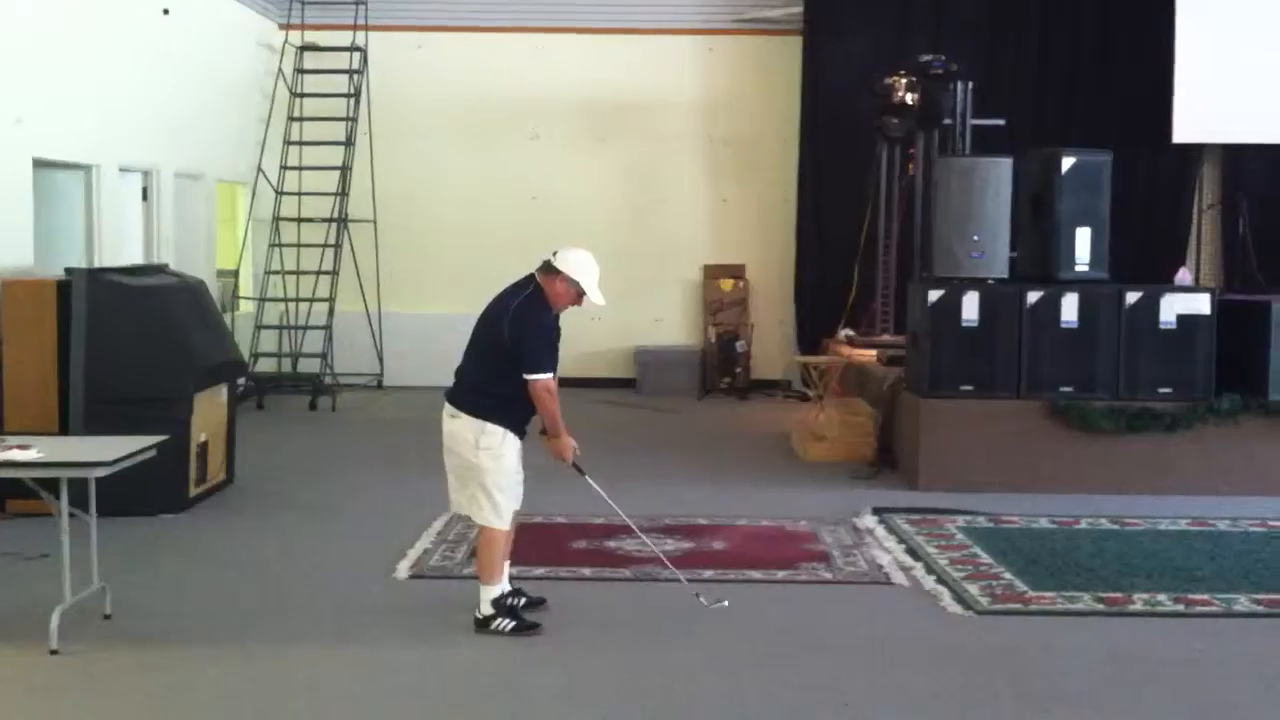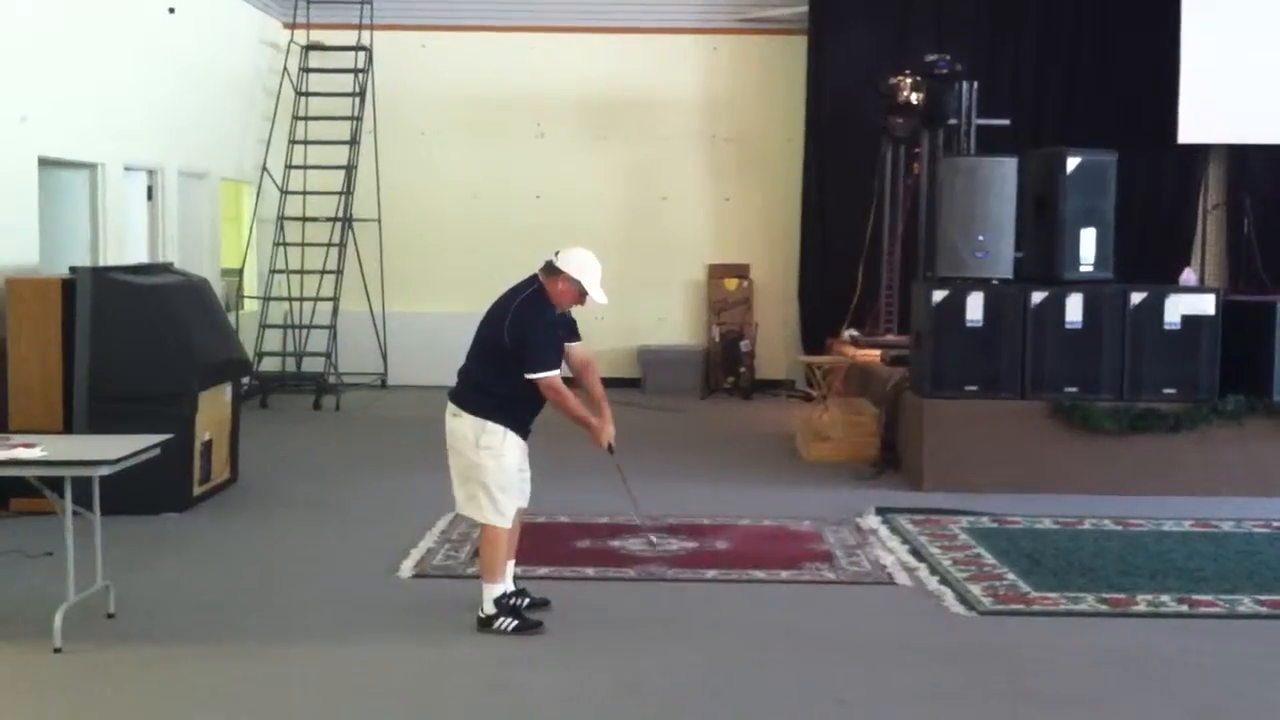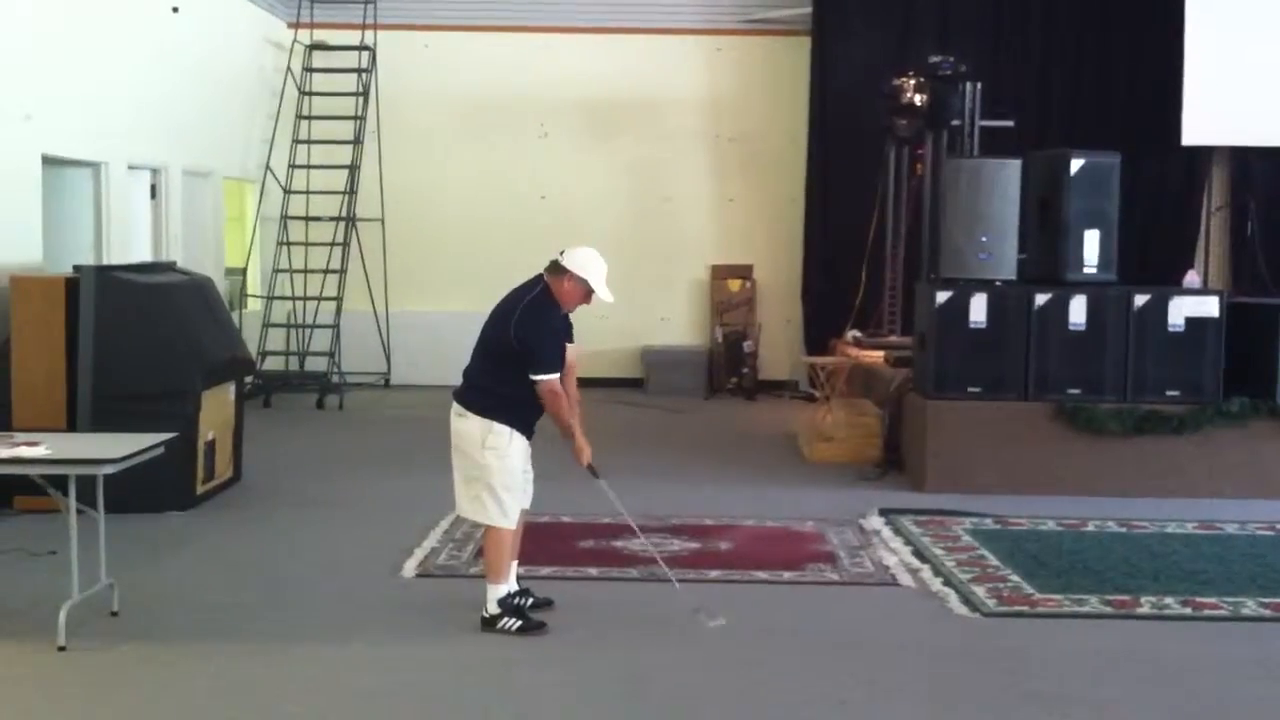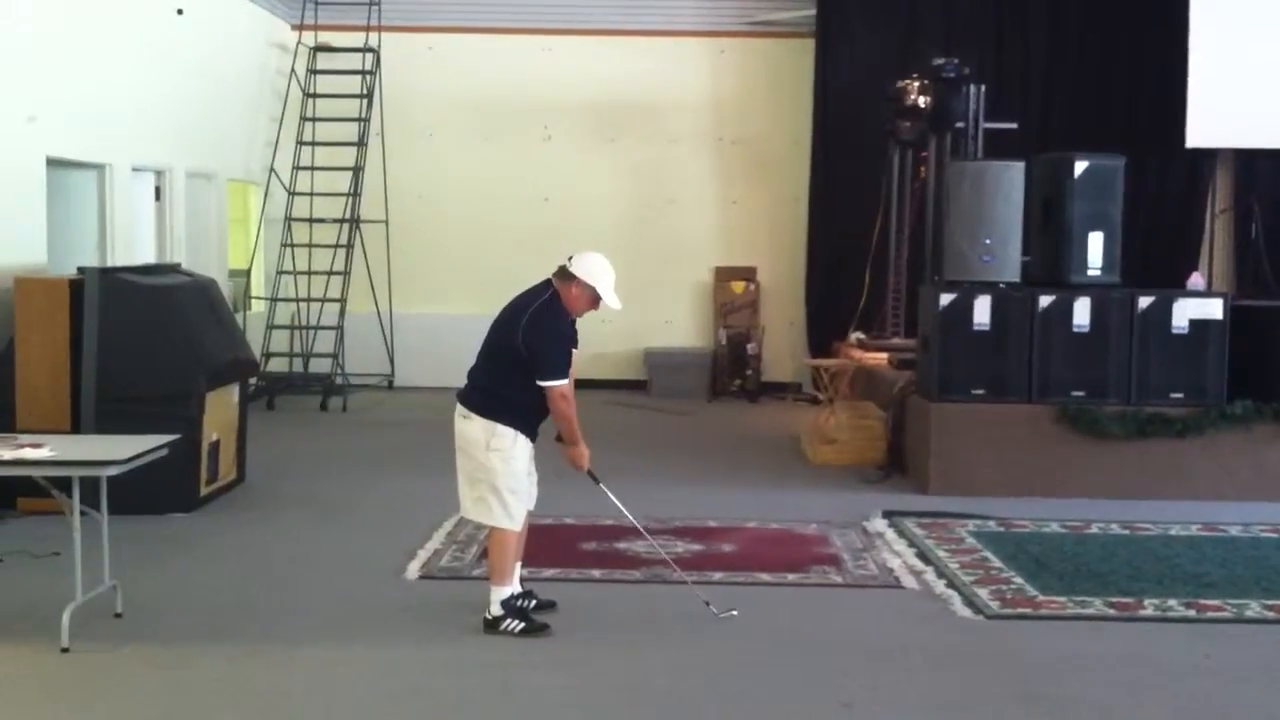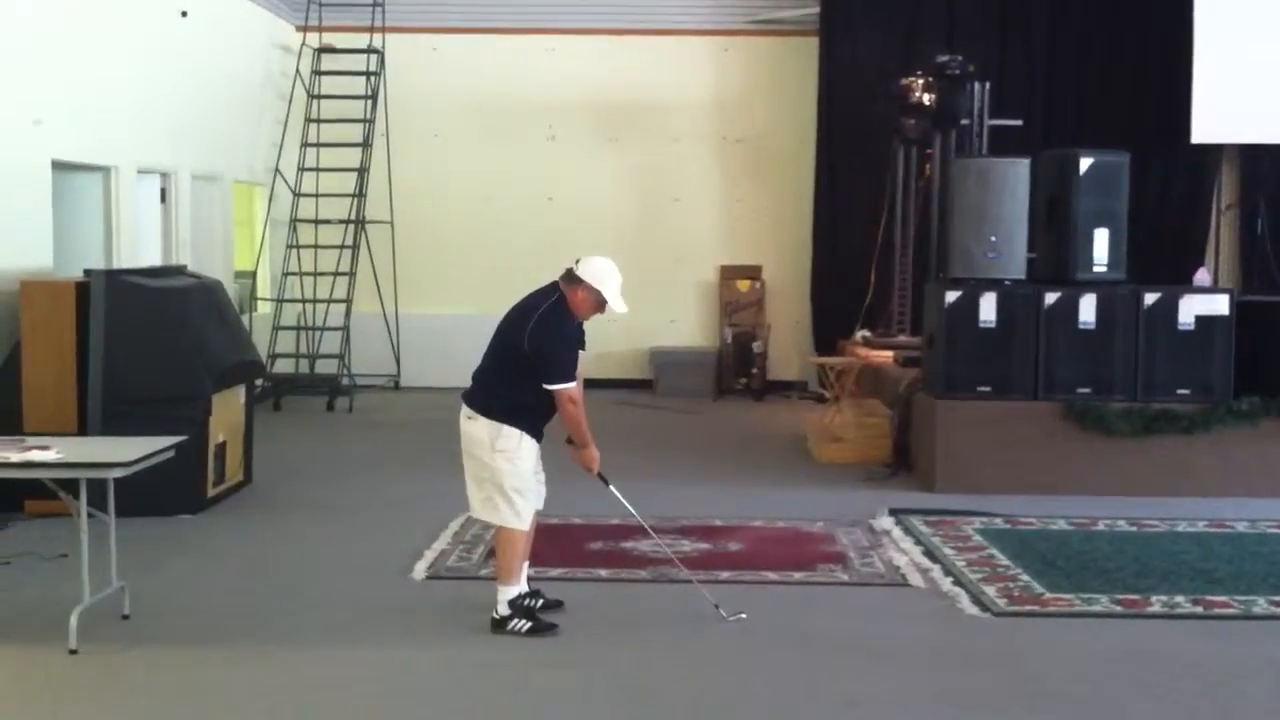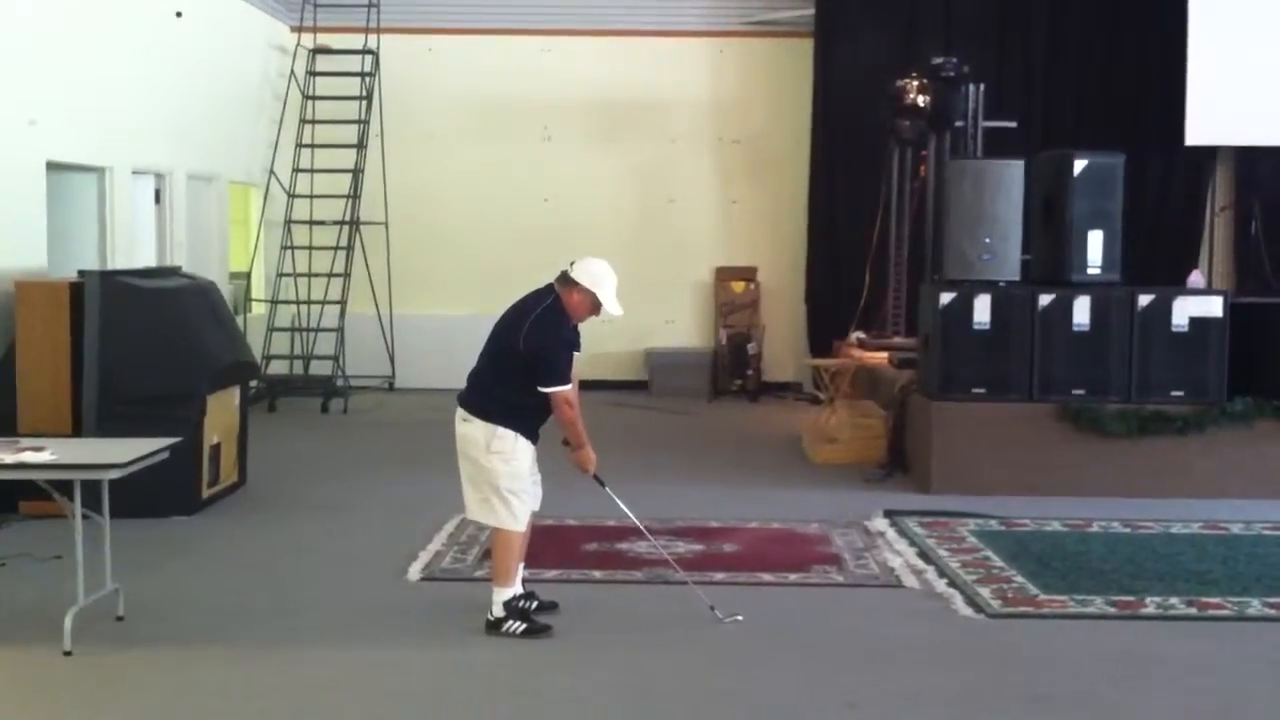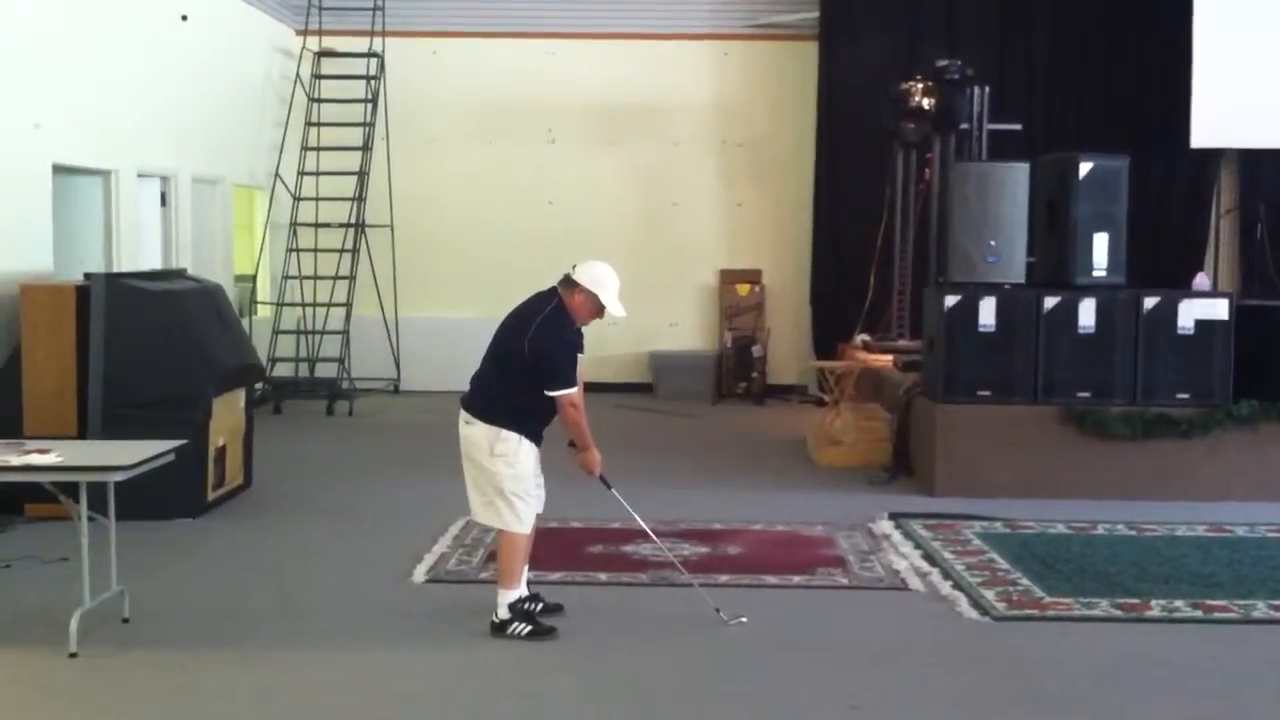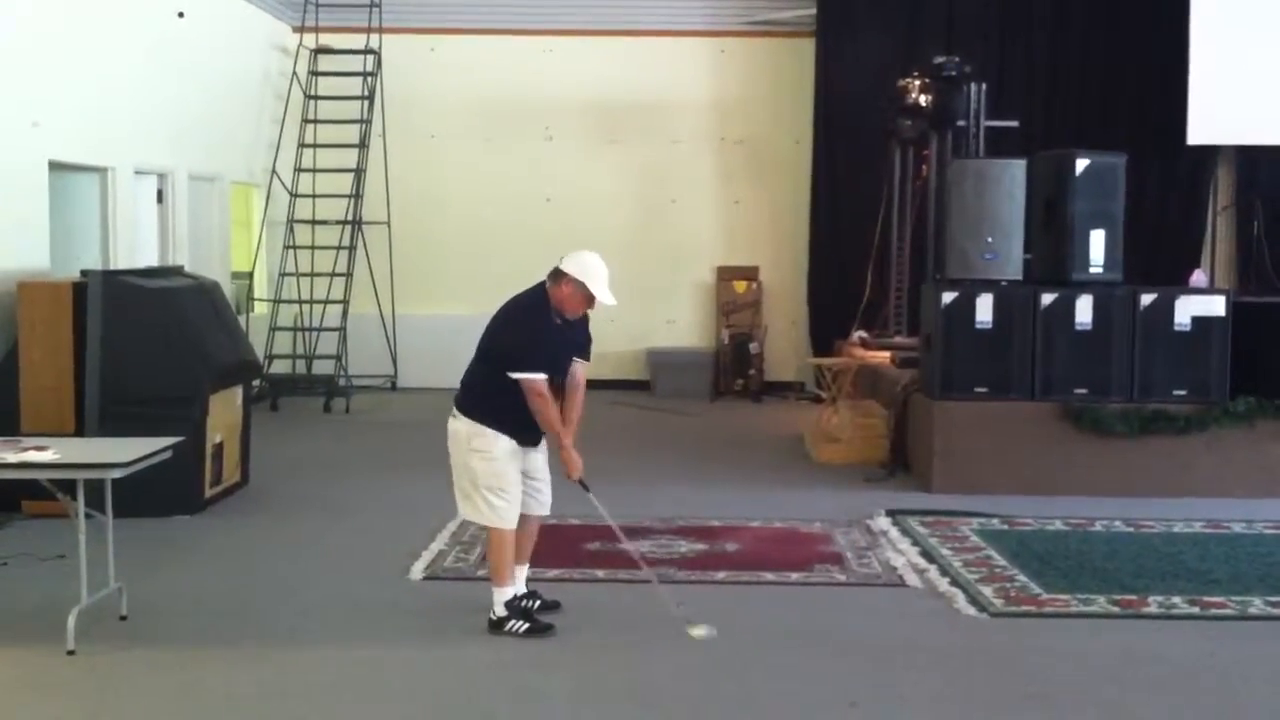
dt=0.5s
person 1, frame 1
left shoulder: (534, 301)
right shoulder: (531, 315)
left elbow: (546, 379)
right elbow: (541, 388)
left wrist: (554, 431)
right wrist: (559, 435)
left hip: (494, 420)
right hip: (482, 423)
left knee: (506, 508)
right knee: (495, 515)
left ankle: (502, 589)
right ankle: (490, 609)
person 1, frame 2
left shoulder: (548, 305)
right shoulder: (530, 314)
left elbow: (580, 360)
right elbow: (551, 386)
left wrist: (605, 414)
right wrist: (592, 425)
left hip: (504, 420)
right hip: (484, 422)
left knee: (513, 505)
right knee: (498, 513)
left ankle: (505, 588)
right ankle: (493, 608)
person 1, frame 3
left shoulder: (547, 303)
right shoulder: (538, 315)
left elbow: (565, 369)
right elbow: (549, 390)
left wrist: (576, 427)
right wrist: (575, 438)
left hip: (505, 419)
right hip: (489, 422)
left knee: (516, 506)
right knee: (501, 513)
left ankle: (509, 588)
right ankle: (497, 608)
person 1, frame 4
left shoulder: (551, 305)
right shoulder: (546, 321)
left elbow: (564, 376)
right elbow: (558, 394)
left wrist: (570, 436)
right wrist: (575, 443)
left hip: (507, 420)
right hip: (493, 425)
left knee: (520, 507)
right knee: (507, 514)
left ankle: (512, 590)
right ankle: (499, 609)
person 1, frame 5
left shoulder: (557, 307)
right shoulder: (552, 324)
left elbow: (571, 382)
right elbow: (566, 398)
left wrist: (579, 438)
right wrist: (585, 445)
left hip: (511, 420)
right hip: (499, 425)
left knee: (528, 506)
right knee: (514, 514)
left ankle: (519, 590)
right ankle: (508, 609)
person 1, frame 6
left shoulder: (553, 310)
right shoulder: (547, 327)
left elbow: (567, 381)
right elbow: (562, 400)
left wrist: (575, 438)
right wrist: (581, 446)
left hip: (508, 423)
right hip: (494, 427)
left knee: (524, 508)
right knee: (510, 515)
left ankle: (514, 591)
right ankle: (502, 611)
person 1, frame 7
left shoulder: (556, 312)
right shoulder: (551, 329)
left elbow: (573, 386)
right elbow: (568, 402)
left wrist: (578, 439)
right wrist: (588, 447)
left hip: (512, 426)
right hip: (497, 429)
left knee: (528, 511)
right knee: (515, 518)
left ankle: (519, 593)
right ankle: (506, 613)
person 1, frame 8
left shoulder: (573, 321)
right shoulder: (524, 317)
left elbow: (575, 382)
right elbow: (537, 392)
left wrist: (567, 437)
right wrist: (565, 448)
left hip: (525, 431)
right hip: (486, 428)
left knee: (531, 509)
right knee: (503, 516)
left ankle: (517, 591)
right ankle: (503, 610)
